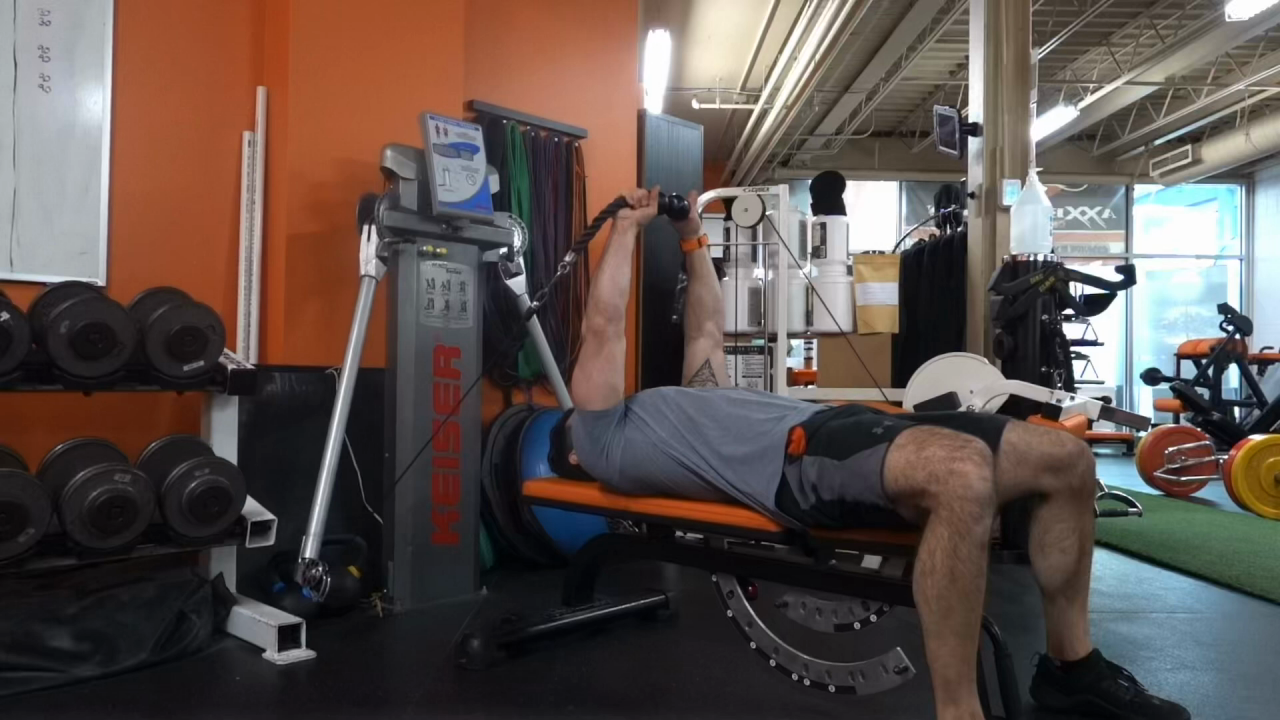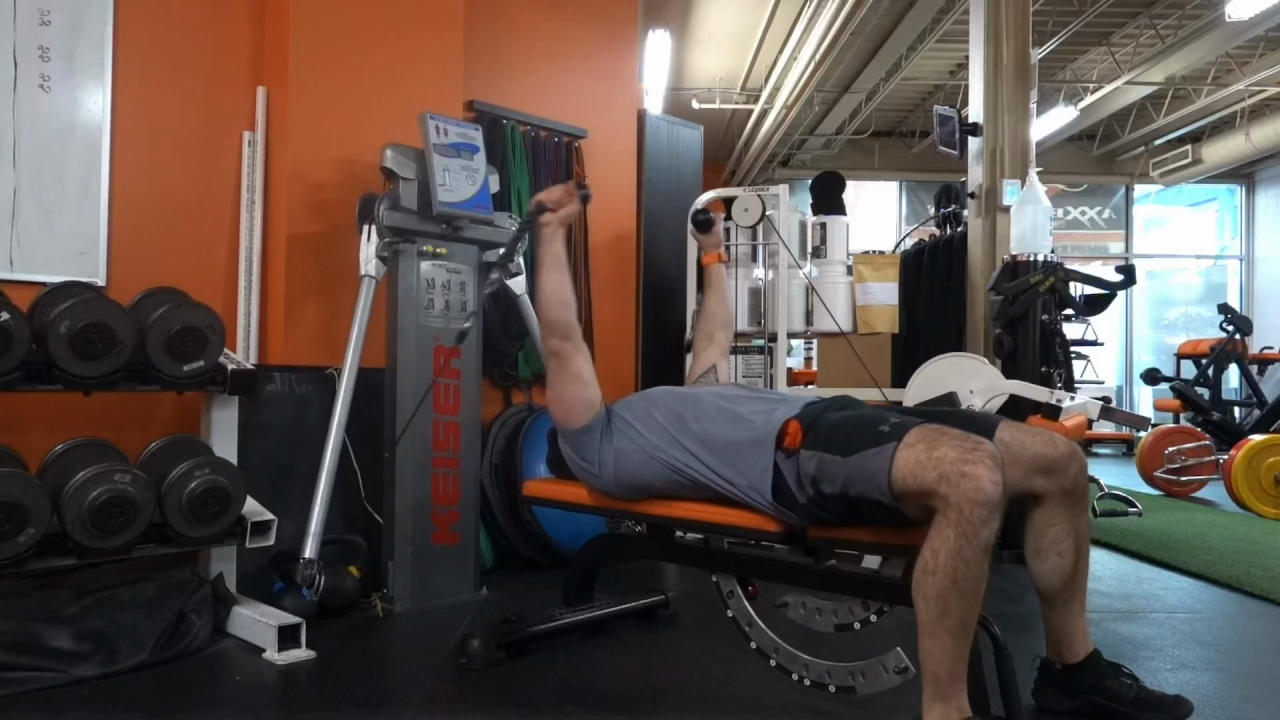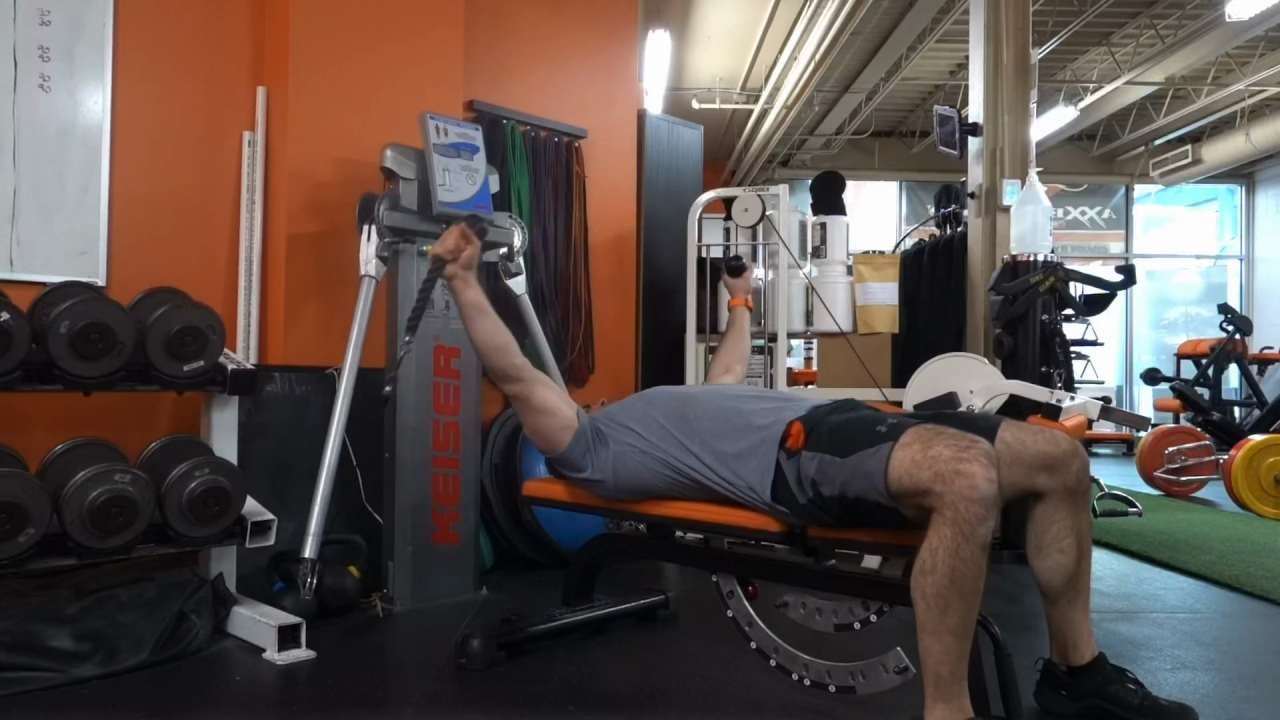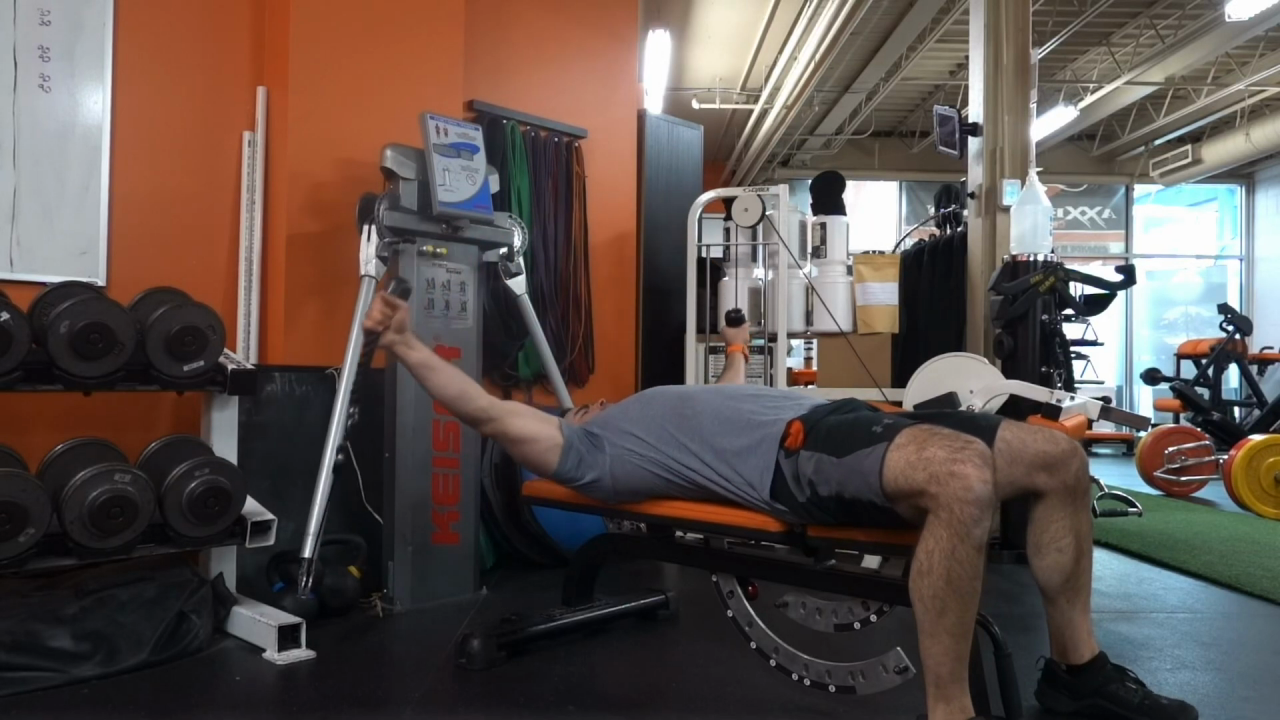
dt=0.4s
person 1, frame 1
left shoulder: (686, 405)
right shoulder: (606, 443)
left elbow: (707, 330)
right elbow: (602, 327)
left wrist: (693, 242)
right wrist: (626, 226)
left hip: (836, 424)
right hip: (794, 458)
left knee: (1066, 461)
right knee: (963, 477)
left ankle: (1071, 667)
person 1, frame 2
left shoulder: (681, 409)
right shoulder: (600, 449)
left elbow: (711, 341)
right elbow: (563, 346)
left wrist: (711, 259)
right wrist: (555, 232)
left hip: (833, 421)
right hip: (788, 453)
left knee: (1059, 463)
right knee: (972, 481)
person 1, frame 3
left shoulder: (656, 413)
right shoulder: (594, 453)
left elbow: (726, 381)
right elbow: (520, 381)
left wrist: (740, 308)
right wrist: (464, 280)
left hip: (833, 418)
right hip: (791, 453)
left knee: (1059, 460)
right knee: (968, 480)
person 1, frame 4
left shoulder: (647, 416)
right shoulder: (589, 454)
right elbow: (493, 414)
left wrist: (737, 353)
right wrist: (404, 345)
left hip: (836, 416)
right hip: (795, 453)
left knee: (1058, 459)
right knee: (964, 478)
